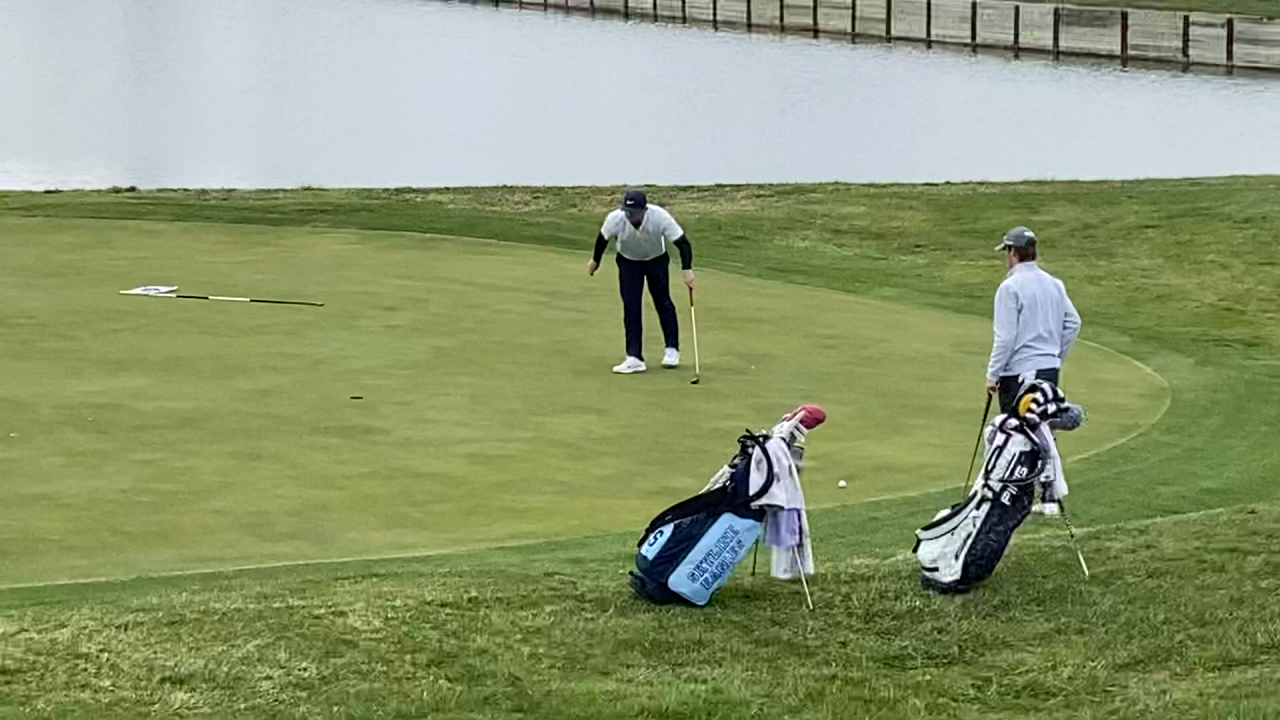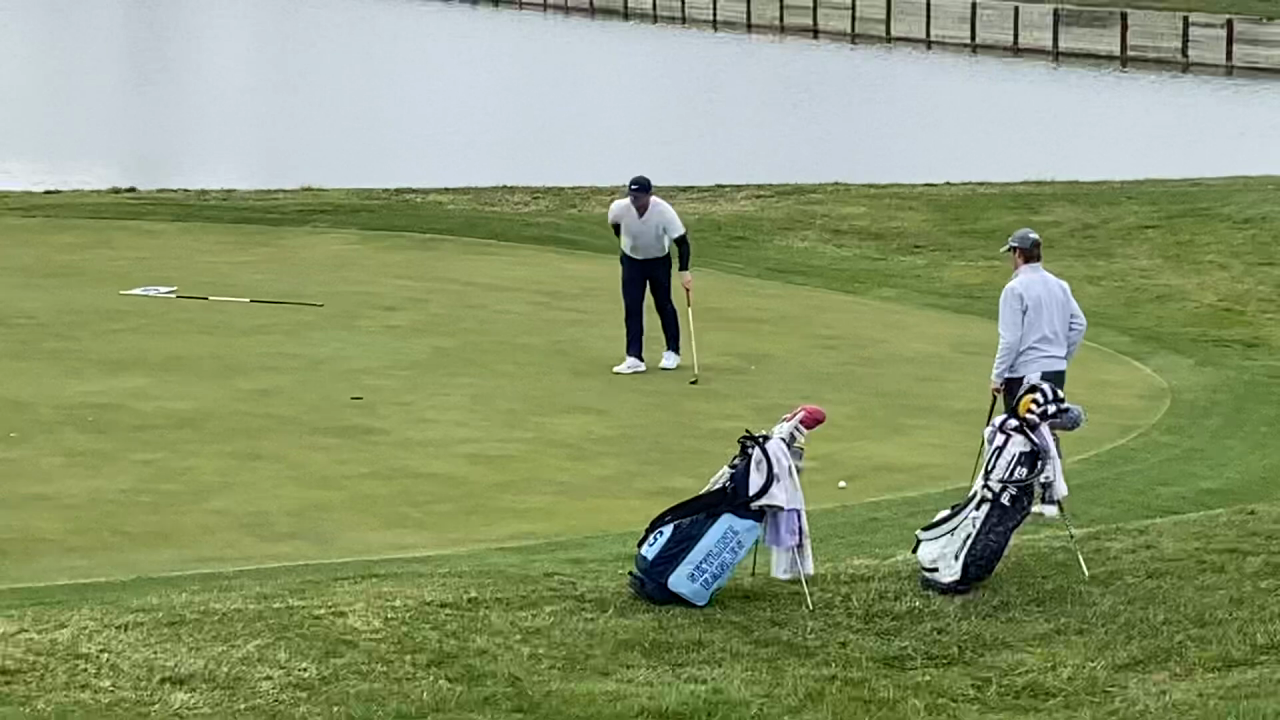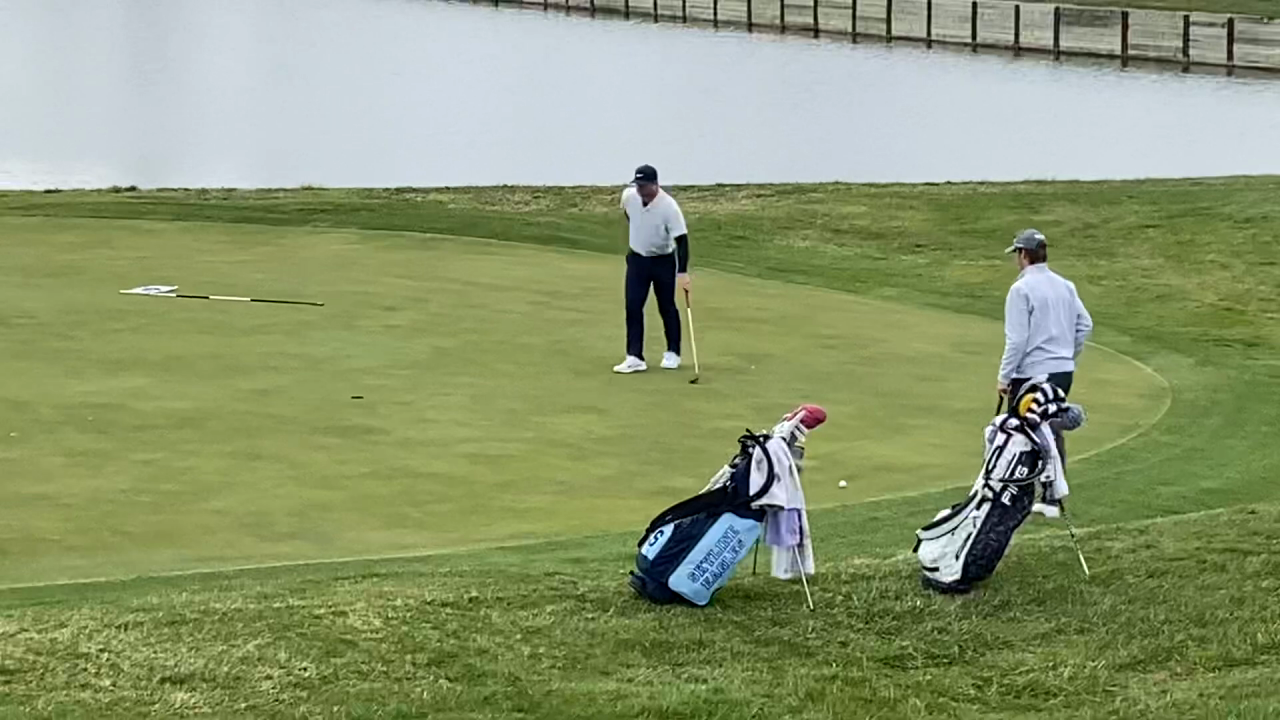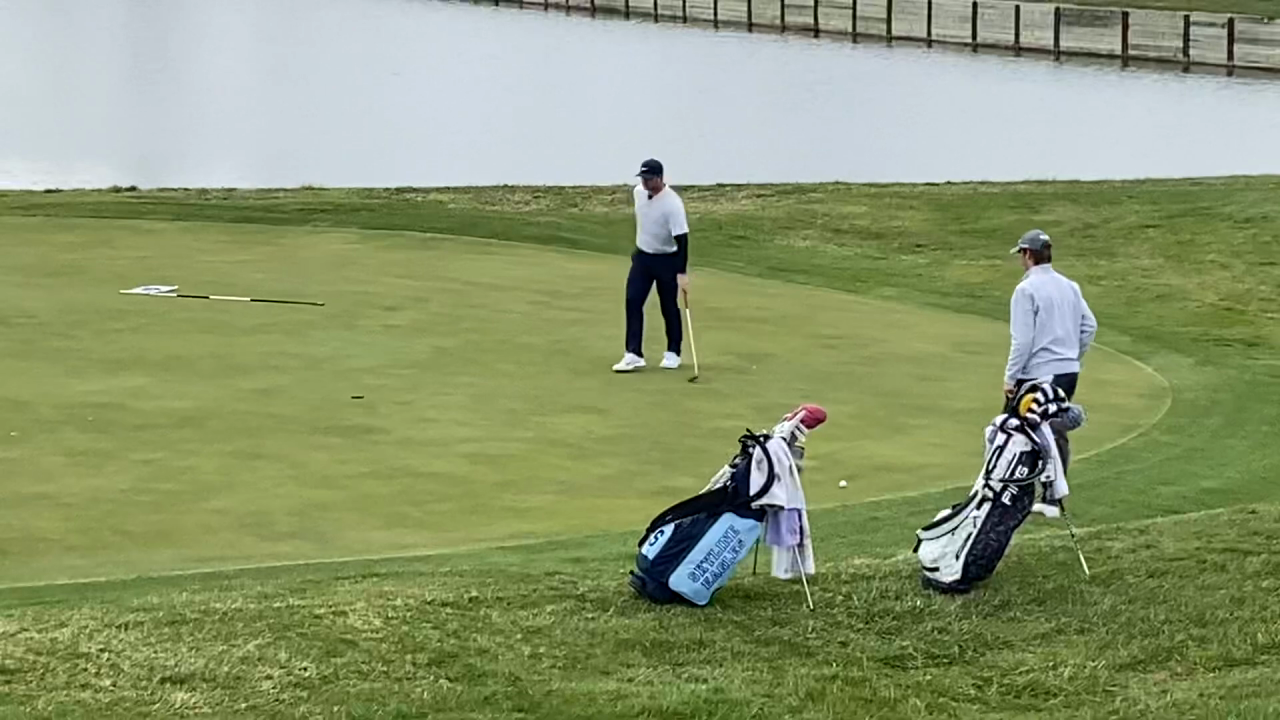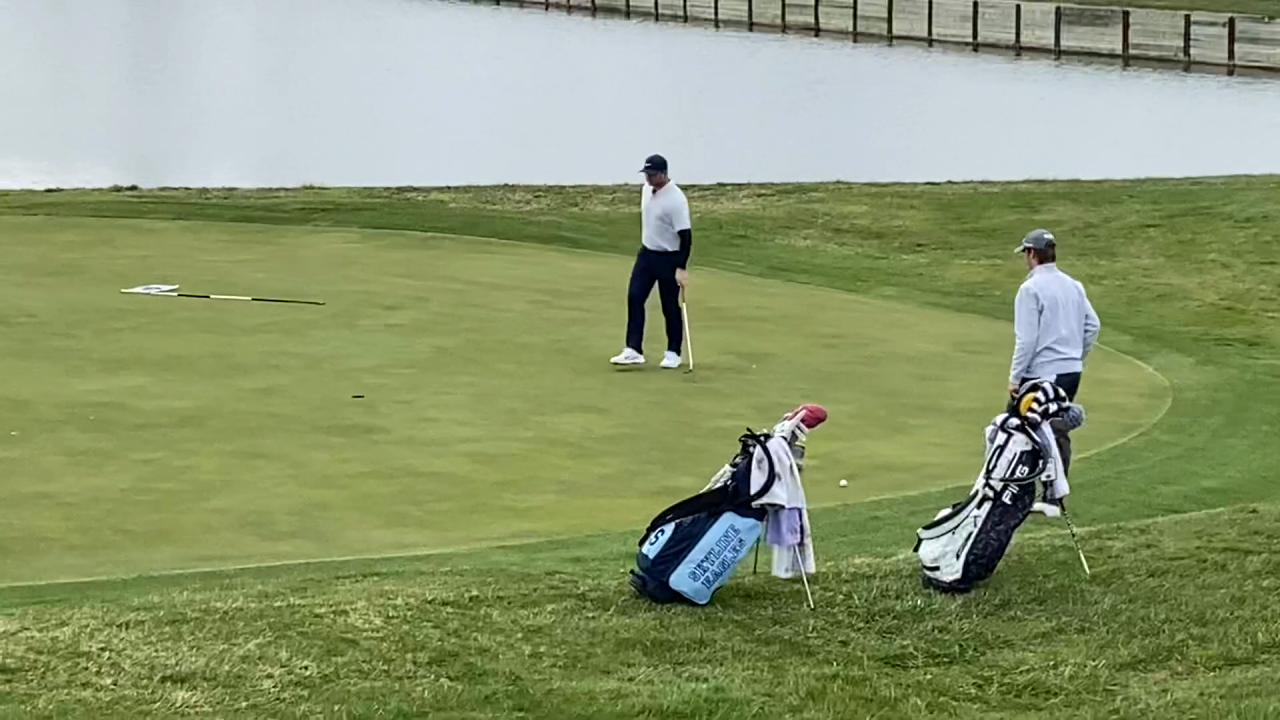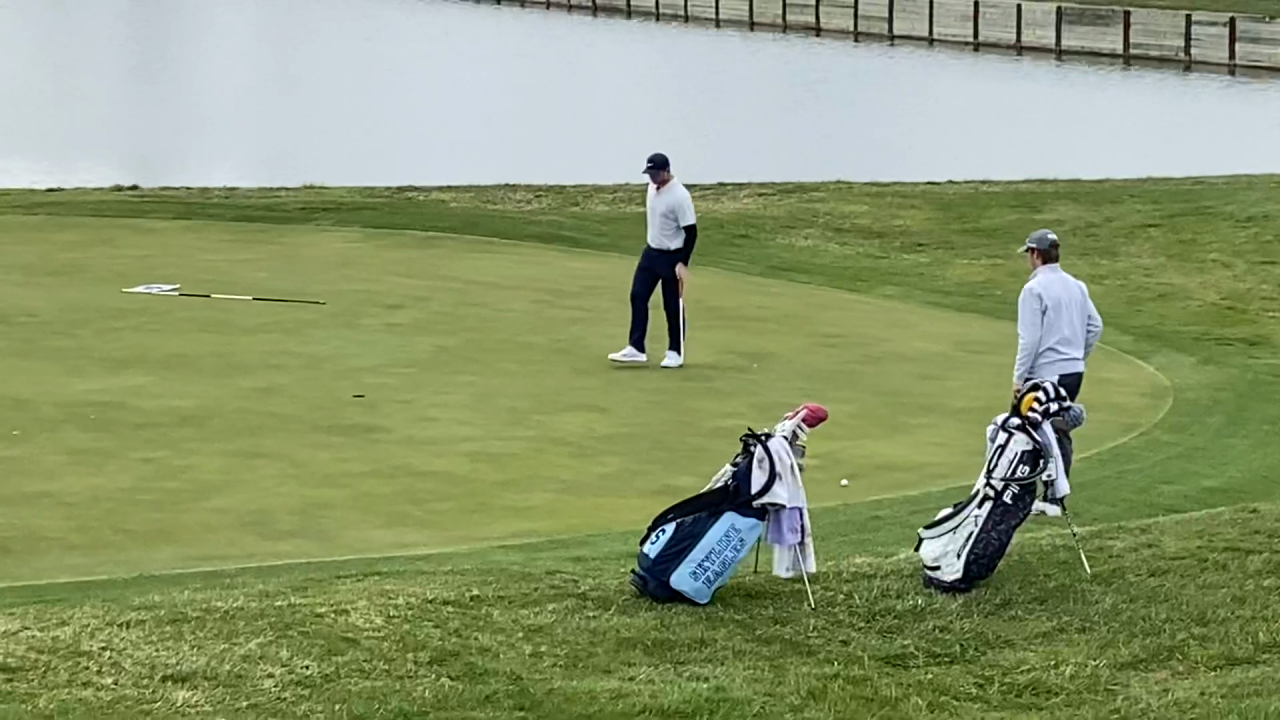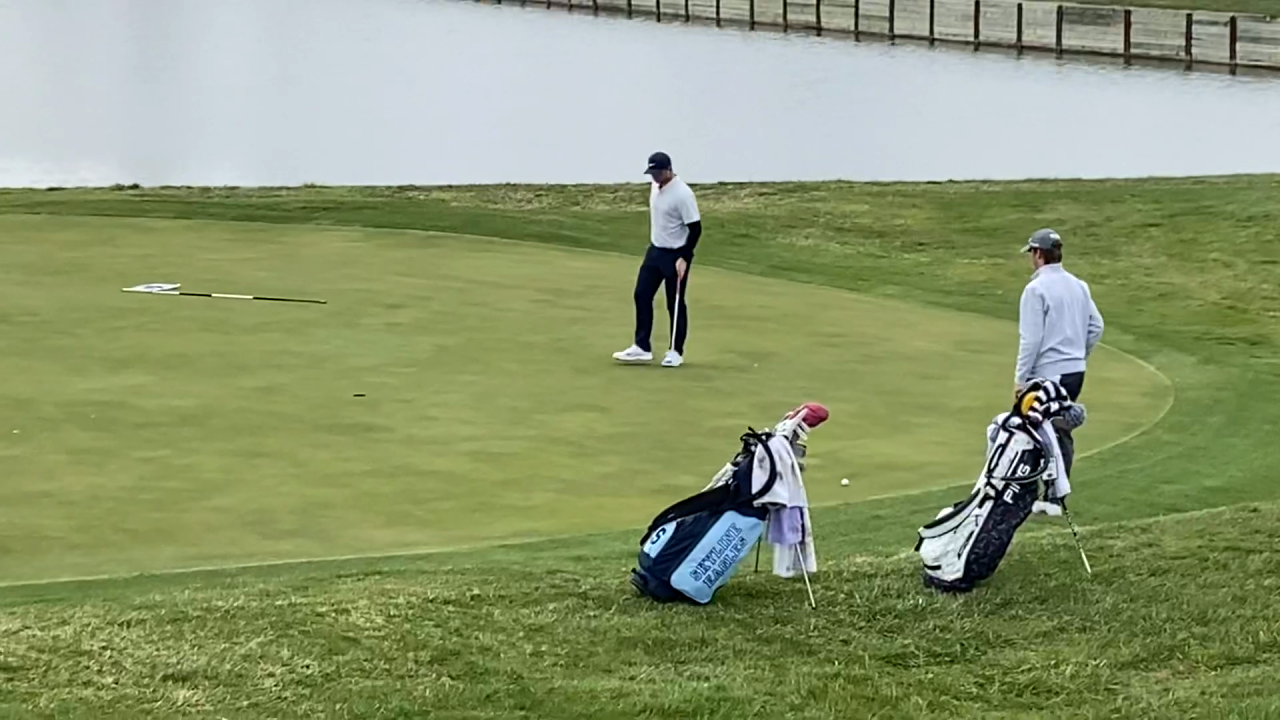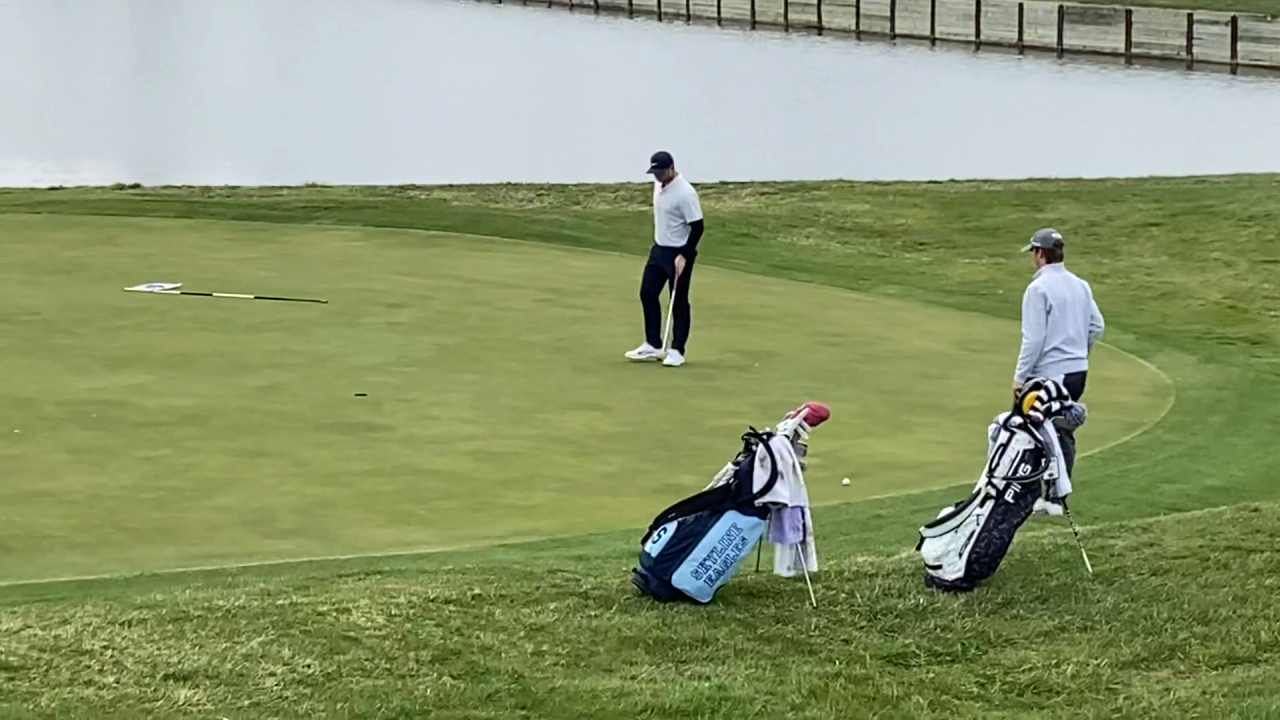
dt=0.1s
person 1, frame 1
left shoulder: (1010, 286)
right shoulder: (1054, 284)
left elbow: (1005, 338)
right elbow: (1073, 323)
left wrist: (992, 374)
left hip: (1020, 373)
right hip: (1049, 370)
person 1, frame 2
left shoulder: (1015, 288)
right shoulder: (1060, 285)
left elbow: (1010, 339)
right elbow: (1079, 325)
left wrist: (997, 376)
left hip: (1024, 376)
right hip: (1056, 372)
person 1, frame 3
left shoulder: (1021, 288)
right shoulder: (1065, 286)
left elbow: (1016, 339)
right elbow: (1085, 325)
left wrist: (1004, 376)
left hip: (1032, 375)
right hip: (1063, 372)
right knee: (1052, 431)
person 1, frame 4
left shoulder: (1026, 289)
right shoulder: (1070, 286)
left elbow: (1022, 340)
right elbow: (1089, 327)
left wrist: (1010, 377)
left hip: (1036, 376)
right hip: (1068, 373)
right knee: (1057, 433)
person 1, frame 5
left shoulder: (1031, 288)
right shoulder: (1073, 285)
left elbow: (1026, 339)
right elbow: (1092, 326)
left wrist: (1015, 377)
left hip: (1041, 375)
right hip: (1071, 372)
right knee: (1058, 433)
person 1, frame 6
left shoulder: (1034, 288)
right shoulder: (1077, 286)
left elbow: (1029, 339)
right elbow: (1095, 326)
left wrist: (1018, 377)
left hip: (1043, 376)
right hip: (1072, 372)
right knee: (1060, 434)
person 1, frame 7
left shoulder: (1036, 289)
right shoulder: (1079, 286)
left elbow: (1031, 340)
right elbow: (1096, 326)
left wrist: (1020, 378)
left hip: (1045, 375)
right hip: (1074, 372)
right knee: (1061, 433)
person 1, frame 8
left shoulder: (1039, 288)
right shoulder: (1080, 285)
left elbow: (1033, 339)
right elbow: (1096, 326)
left wrist: (1020, 376)
left hip: (1047, 374)
right hip: (1076, 371)
right knee: (1063, 433)
person 2, frame 1
left shoulder: (660, 217)
right shoulder: (615, 219)
left elbow: (683, 243)
right elbow: (603, 238)
left wrist: (687, 269)
right wrist: (595, 260)
left hip: (656, 261)
right hip: (628, 262)
left knee: (663, 304)
right knee: (631, 308)
left ankle: (672, 349)
right ankle: (634, 358)
person 2, frame 2
left shoulder: (664, 211)
right shoulder: (619, 207)
left elbow: (681, 242)
left wrist: (684, 270)
right wrist: (621, 239)
left hip: (659, 262)
right hip: (631, 262)
left knee: (664, 307)
right knee: (632, 309)
left ankle: (672, 352)
right ankle: (635, 358)
person 2, frame 3
left shoulder: (668, 206)
right shoulder: (628, 196)
left elbow: (681, 241)
left wrist: (682, 272)
left hip: (663, 261)
right hip: (637, 259)
left knee: (667, 307)
right knee: (633, 306)
left ankle: (673, 352)
right ankle: (635, 357)
person 2, frame 4
left shoulder: (672, 203)
right shoulder: (638, 192)
left elbow: (682, 240)
left wrist: (682, 273)
left hip: (667, 260)
right hip: (642, 256)
left knee: (669, 307)
right knee: (633, 301)
left ankle: (673, 352)
right ankle: (634, 354)
person 2, frame 5
left shoulder: (676, 199)
right shoulder: (647, 189)
left elbow: (685, 237)
left wrist: (682, 269)
left hip: (669, 258)
right hip: (647, 253)
left knee: (670, 306)
right knee: (635, 298)
left ankle: (674, 352)
right ankle: (634, 350)
person 2, frame 6
left shoulder: (680, 196)
right shoulder: (652, 187)
left elbow: (691, 232)
left wrist: (683, 263)
left hip: (672, 256)
right hip: (651, 252)
left knee: (672, 305)
right knee: (638, 296)
left ankle: (675, 352)
right ankle: (636, 349)
person 2, frame 7
left shoulder: (682, 194)
right shoulder: (656, 187)
left elbow: (696, 229)
left wrist: (684, 258)
left hip: (676, 255)
right hip: (655, 250)
left knee: (674, 302)
right knee: (642, 295)
left ankle: (676, 351)
right ankle: (642, 348)
person 2, frame 8
left shoulder: (685, 193)
right shoulder: (659, 185)
left elbow: (697, 227)
left wrist: (683, 255)
left hip: (679, 253)
right hip: (659, 249)
left knee: (679, 302)
right knee: (647, 294)
left ankle: (677, 350)
right ankle: (653, 345)
